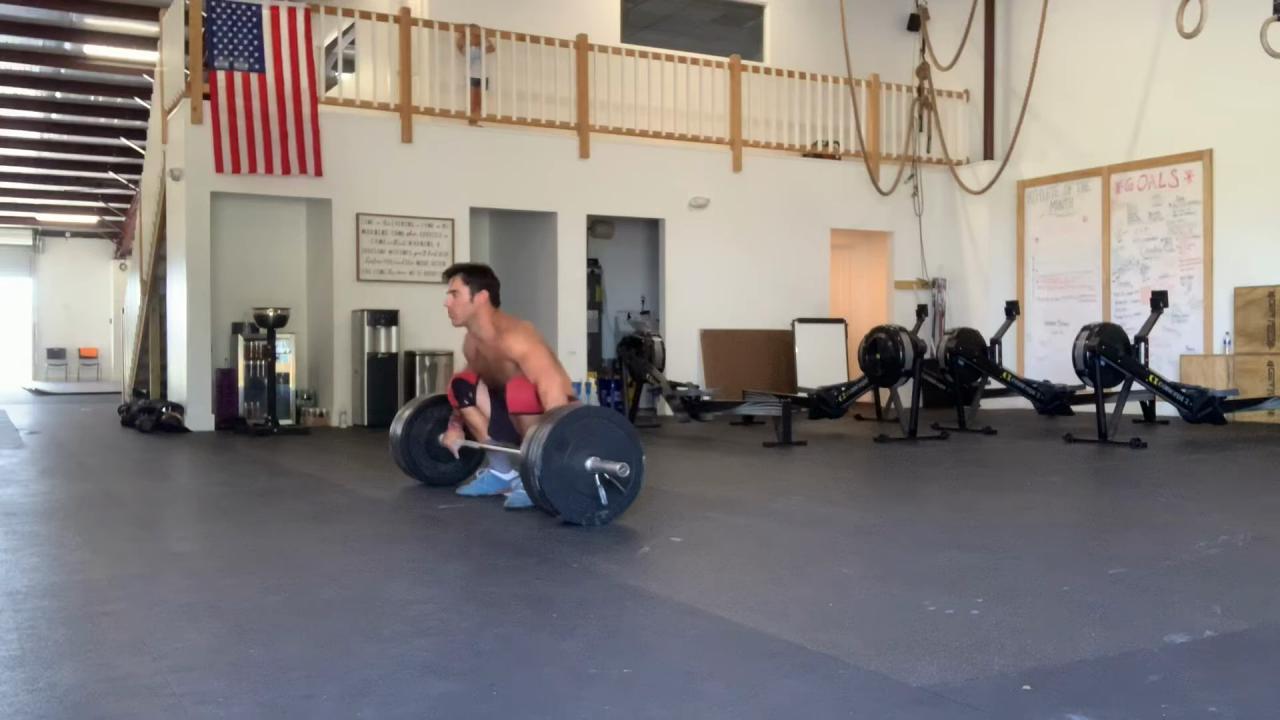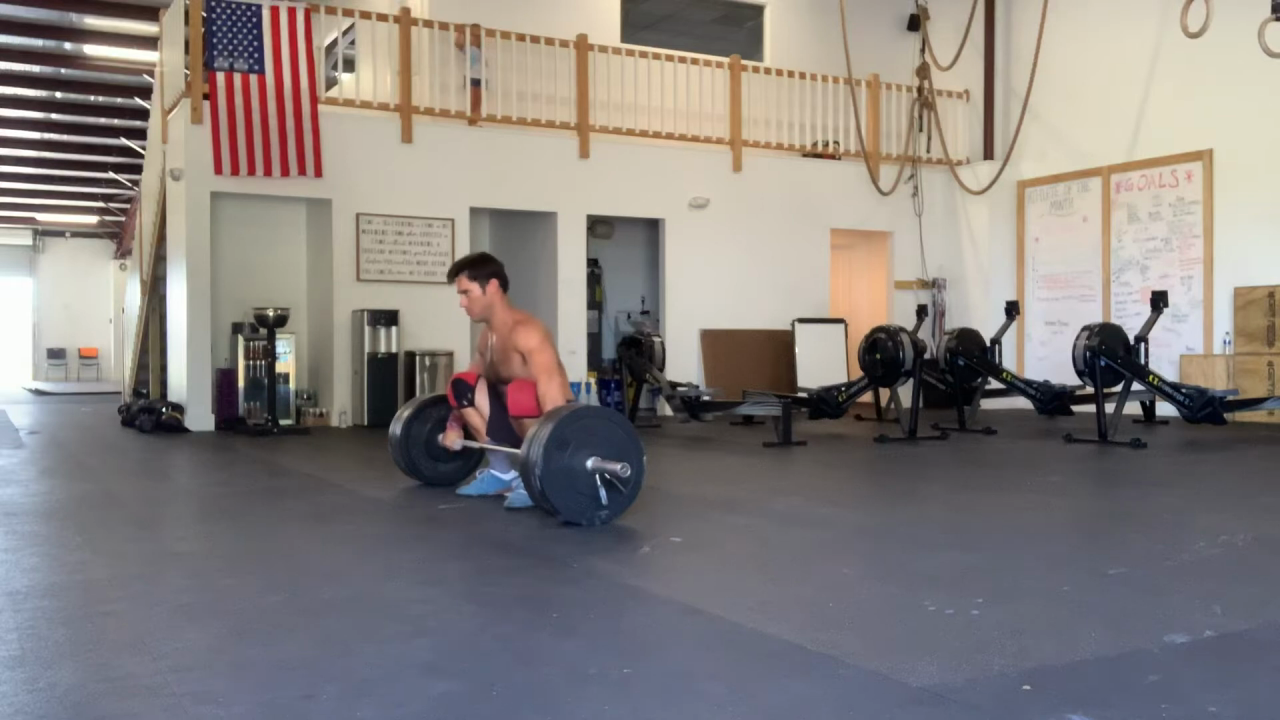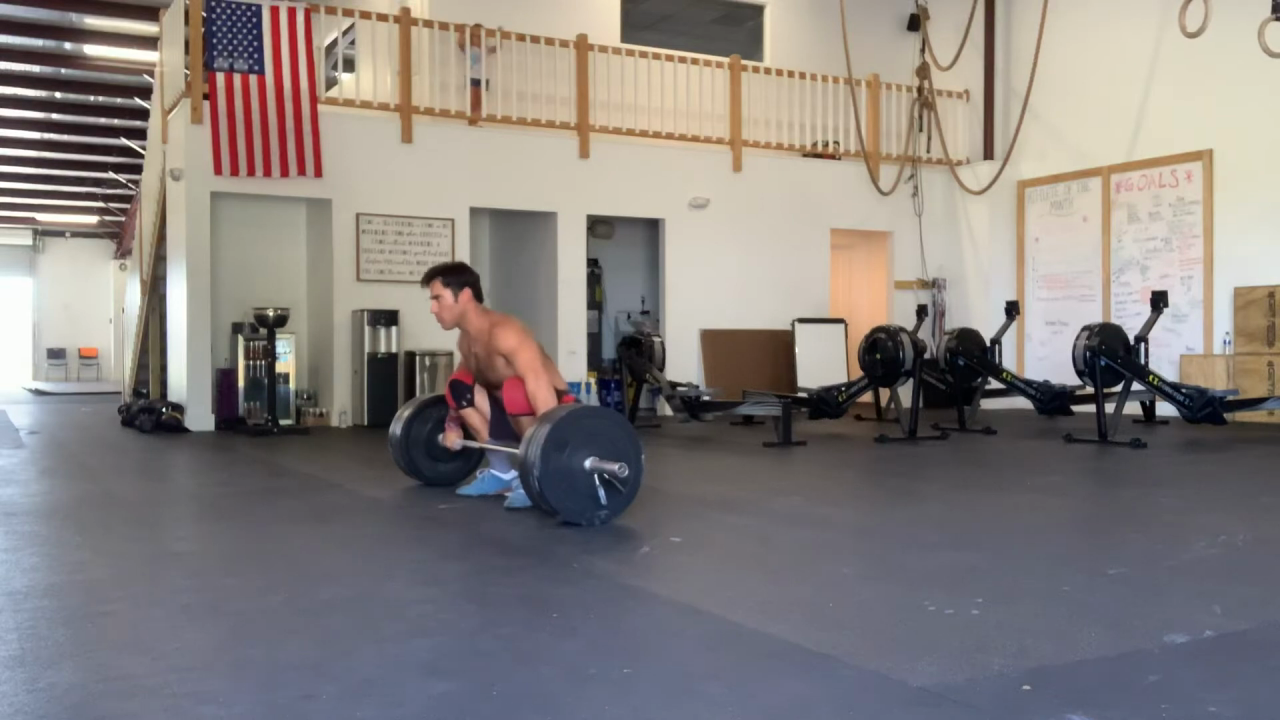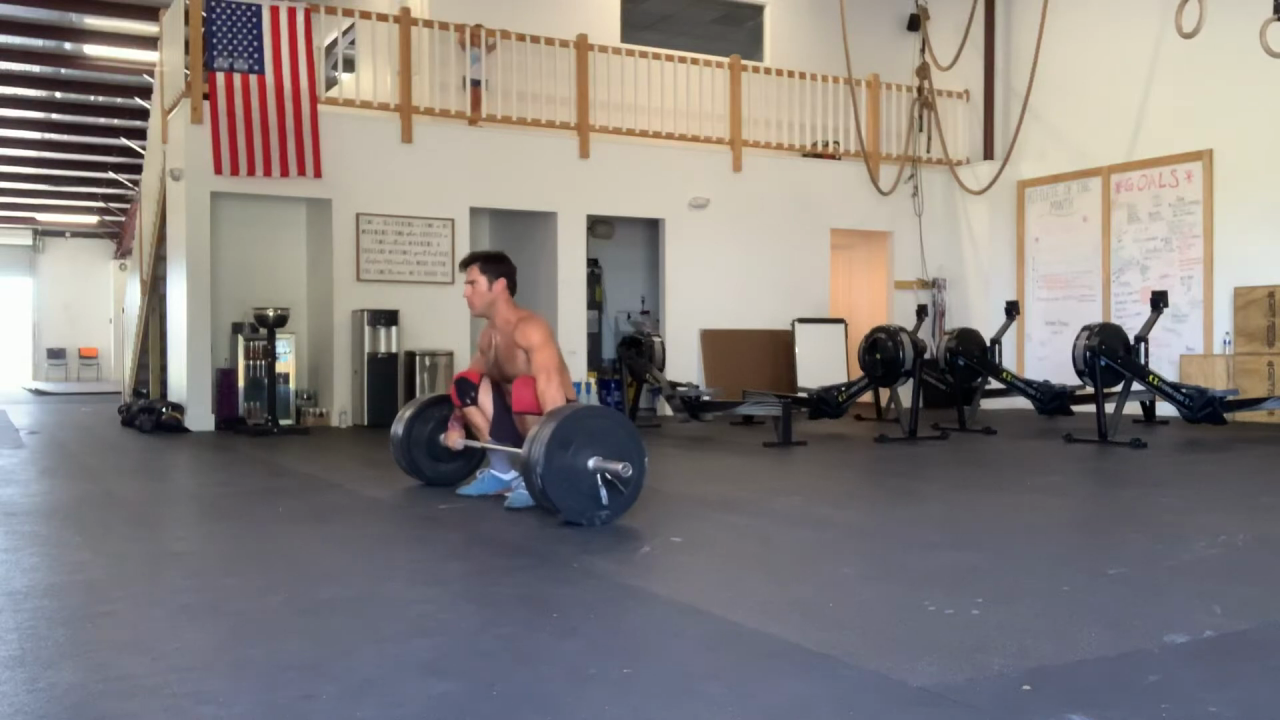
dt=0.7s
person 1, frame 1
left shoulder: (511, 335)
right shoulder: (472, 342)
left elbow: (551, 382)
right elbow: (471, 378)
right wrist: (456, 425)
right hip: (523, 418)
left knee: (518, 388)
right knee: (462, 386)
right ankle: (502, 473)
person 1, frame 2
left shoulder: (525, 330)
right shoulder: (487, 336)
left elbow: (550, 384)
right elbow: (473, 380)
right wrist: (455, 424)
right hip: (521, 422)
left knee: (519, 392)
right knee: (462, 385)
right ankle: (502, 473)
person 1, frame 3
left shoulder: (503, 331)
right shoulder: (466, 340)
left elbow: (539, 383)
right elbow: (465, 378)
right wrist: (453, 424)
left knee: (514, 390)
right knee: (459, 387)
right ankle: (503, 472)
person 1, frame 4
left shoulder: (529, 327)
right shoulder: (489, 334)
left elbow: (549, 384)
right elbow: (473, 378)
right wrist: (456, 424)
right hip: (523, 420)
left knee: (524, 389)
right knee: (465, 384)
right ankle: (503, 473)
